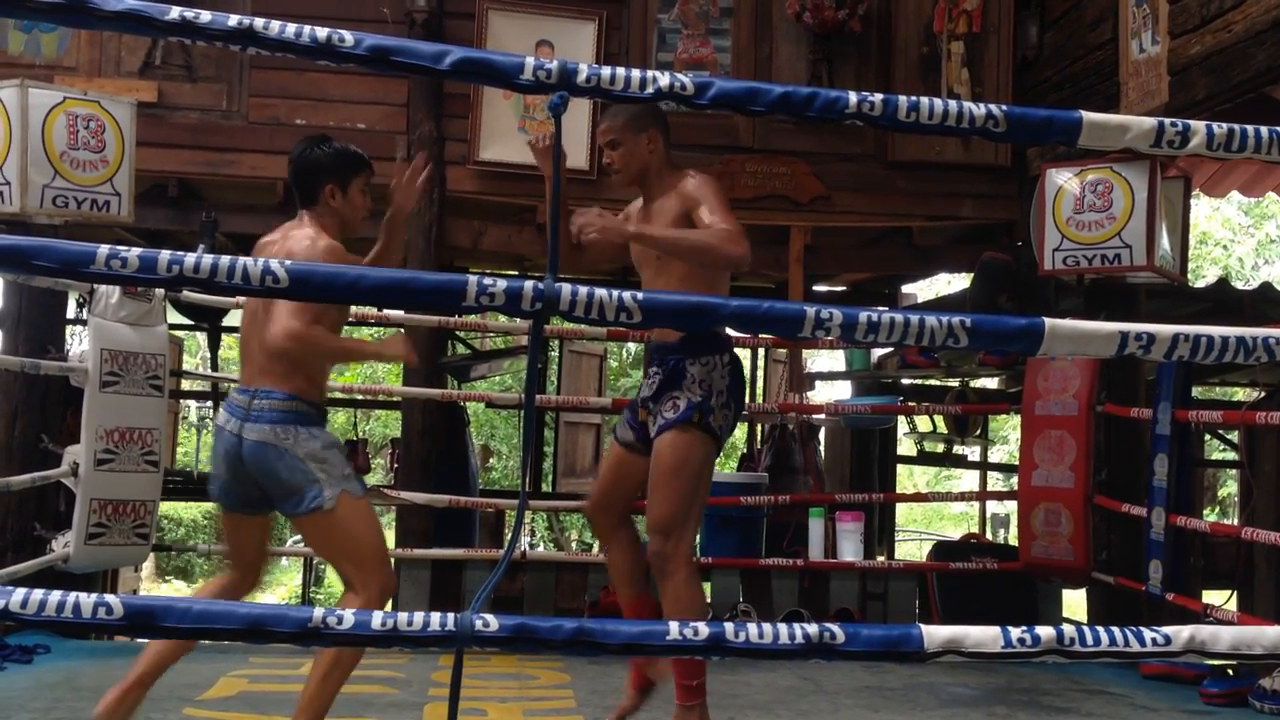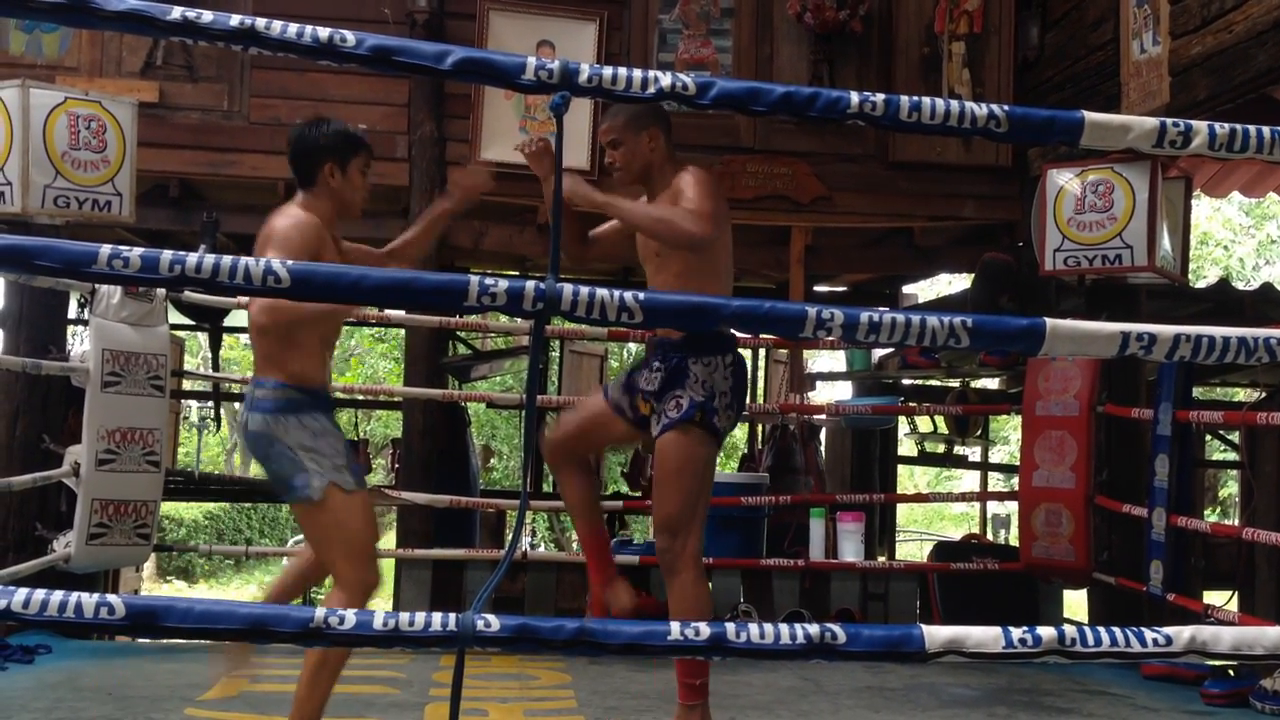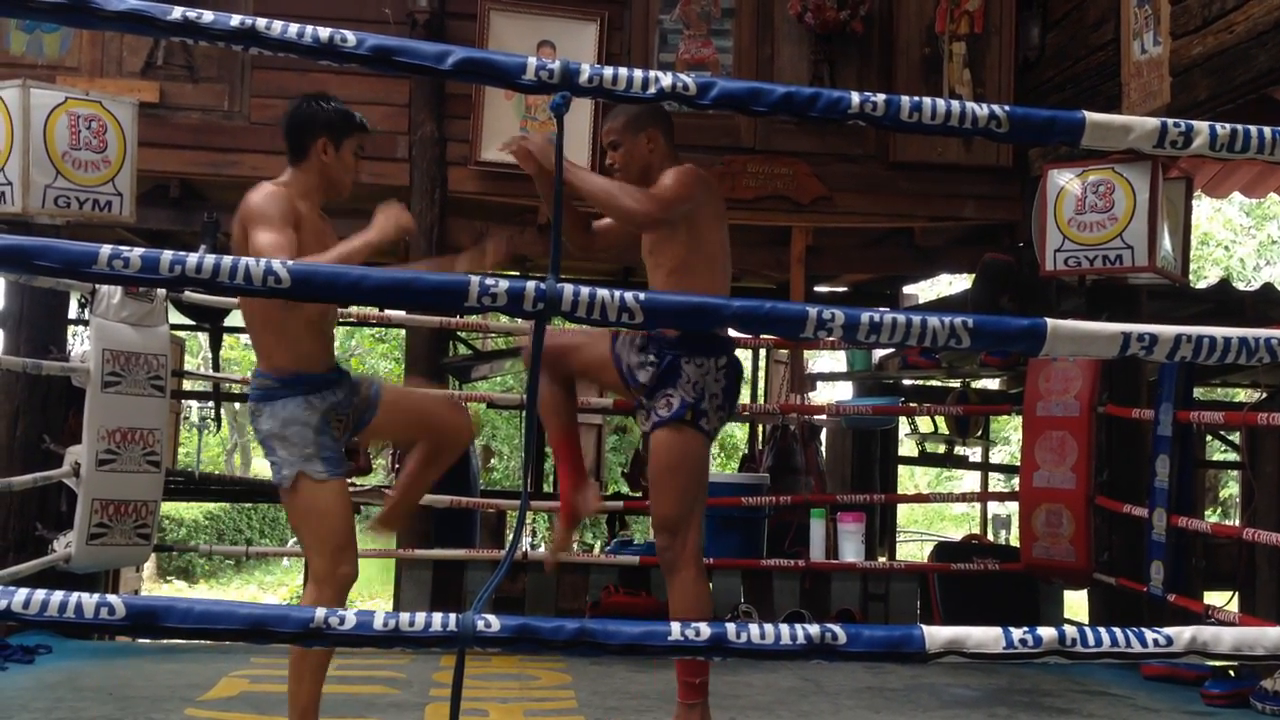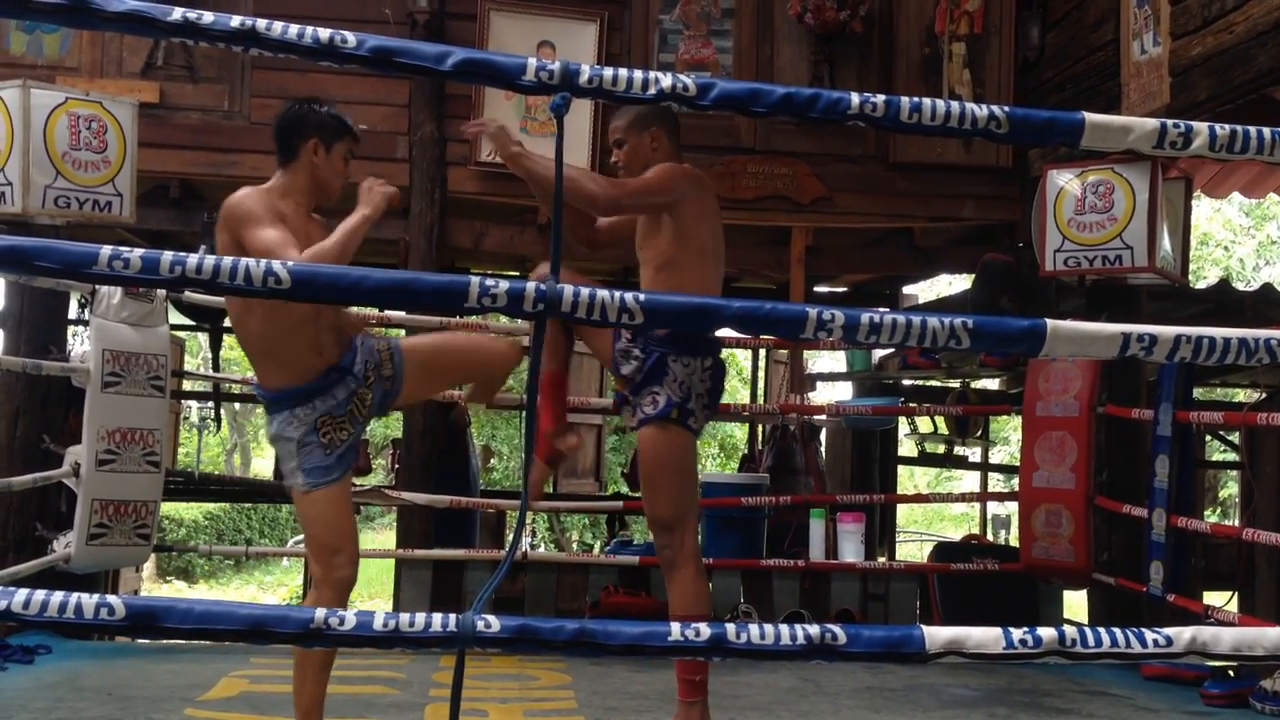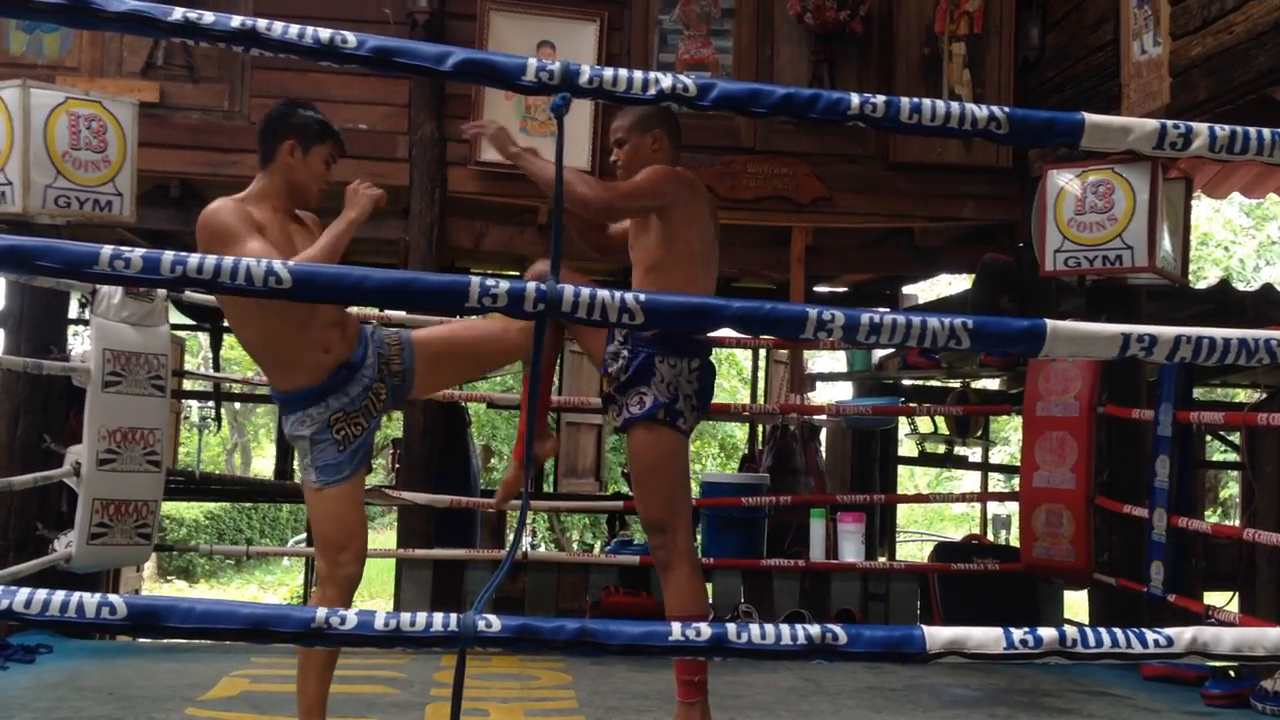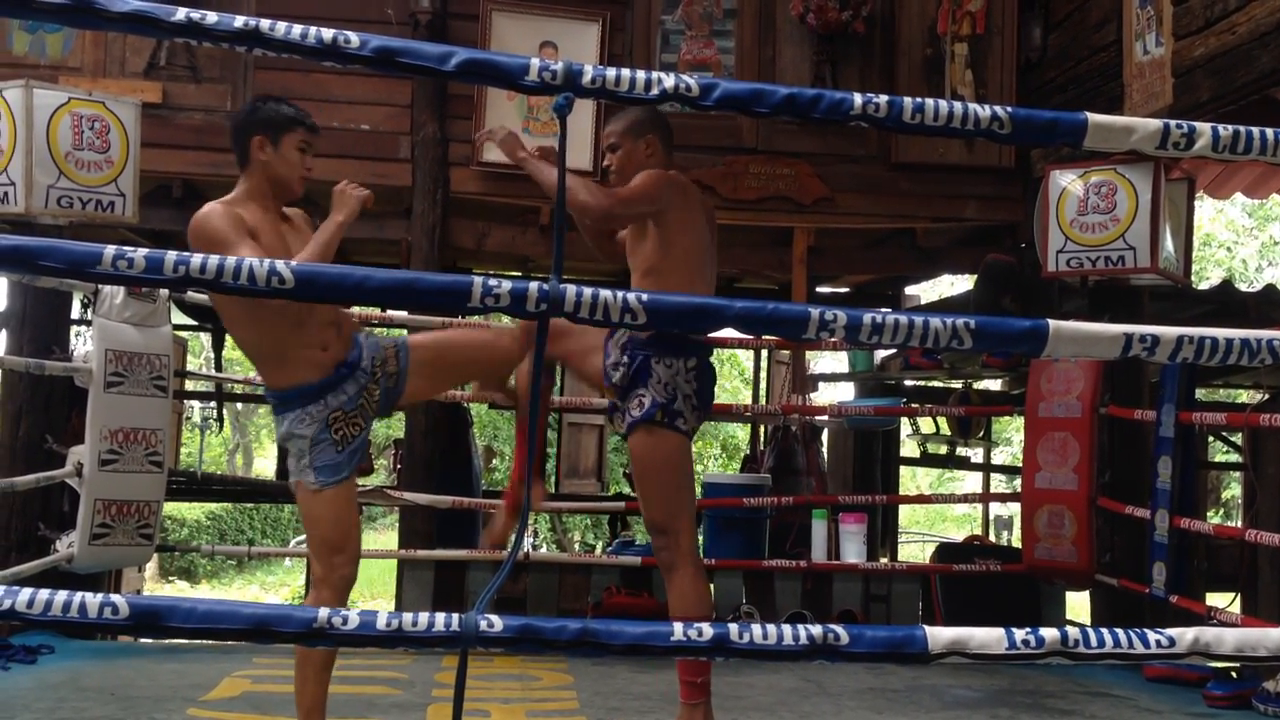
dt=0.1s
person 1, frame 1
left shoulder: (695, 189)
right shoulder: (639, 211)
left elbow: (736, 252)
right elbow: (572, 257)
left wrist: (628, 230)
right wrist: (553, 180)
left hip: (699, 373)
right hip: (659, 375)
left knee: (668, 547)
right knee: (603, 509)
right ankle: (648, 667)
person 1, frame 2
left shoulder: (694, 183)
right shoulder: (648, 206)
left elbow: (698, 235)
right elbow: (577, 248)
left wrist: (598, 196)
right wrist: (555, 184)
left hip: (700, 370)
right hip: (662, 367)
left knee: (676, 545)
right knee: (561, 444)
right ankle: (604, 585)
person 1, frame 3
left shoulder: (687, 182)
right shoulder: (657, 201)
left elbow: (638, 211)
right elbow: (581, 240)
left wrist: (567, 169)
right wrist: (548, 178)
left hip: (692, 368)
right hip: (655, 358)
left knee: (677, 544)
right knee: (548, 348)
right ankle: (573, 489)
person 1, frame 4
left shoulder: (679, 181)
right shoulder: (663, 203)
left elbow: (604, 193)
right elbow: (588, 230)
left wrist: (516, 151)
right wrist: (543, 181)
left hip: (677, 367)
right hip: (645, 352)
left knee: (675, 542)
right knee: (550, 279)
right ankle: (550, 438)
person 1, frame 5
left shoulder: (670, 183)
right shoulder: (660, 204)
left elbow: (595, 198)
right elbow: (601, 238)
left wrist: (517, 152)
right wrist: (544, 172)
left hip: (666, 366)
right hip: (638, 353)
left knee: (669, 543)
right knee: (545, 278)
person 1, frame 6
left shoulder: (664, 184)
right shoulder: (663, 205)
left elbow: (600, 206)
right elbow: (608, 239)
left wrist: (531, 160)
right wrist: (553, 174)
left hip: (664, 371)
right hip: (637, 360)
left knee: (672, 545)
right knee: (541, 324)
right ankle: (520, 493)
person 2, frame 1
left shoulder: (274, 242)
right shoulder: (322, 248)
right elbow: (284, 339)
left wrist: (398, 219)
right wrist: (374, 349)
left hip: (237, 423)
right hip: (288, 430)
left knee: (238, 578)
right knee: (372, 583)
person 2, frame 2
left shoulder: (317, 232)
right shoulder: (294, 228)
left elbow: (387, 266)
right elbow: (263, 316)
left wrist: (448, 207)
right wrist: (351, 302)
left hip: (290, 412)
right hip: (288, 417)
left knee: (334, 549)
right knee: (357, 579)
person 2, frame 3
left shoulder: (310, 210)
right shoulder: (267, 202)
right elbow: (284, 288)
left wrist: (451, 270)
right wrist: (373, 237)
left hip: (334, 387)
right hip: (287, 404)
left knee: (455, 426)
right knee: (333, 573)
left ankle: (394, 514)
person 2, frame 4
left shoulder: (312, 221)
right shoulder: (242, 207)
right wrist: (364, 213)
left hip: (360, 368)
right hip: (305, 410)
left knee: (503, 354)
right knee: (333, 575)
left ankle: (476, 399)
person 2, frame 5
left shoulder: (304, 222)
right shoulder: (222, 218)
right elbow: (287, 288)
right wrist: (351, 218)
left hip: (372, 360)
right hip: (317, 408)
left knee: (519, 336)
right knee: (339, 572)
person 2, frame 6
left shoulder: (291, 218)
right shoulder: (214, 222)
right elbow: (278, 295)
right wrist: (338, 222)
left hip: (366, 364)
right hip: (310, 410)
left knee: (507, 346)
right knee: (333, 574)
